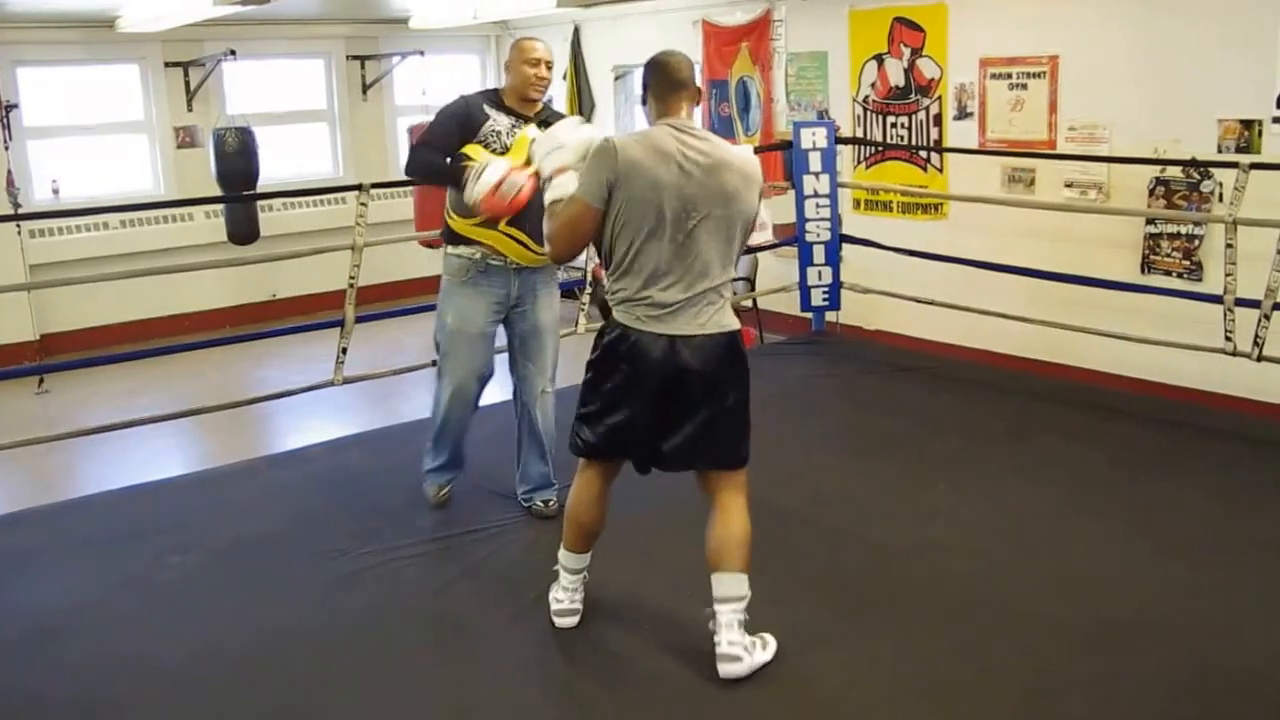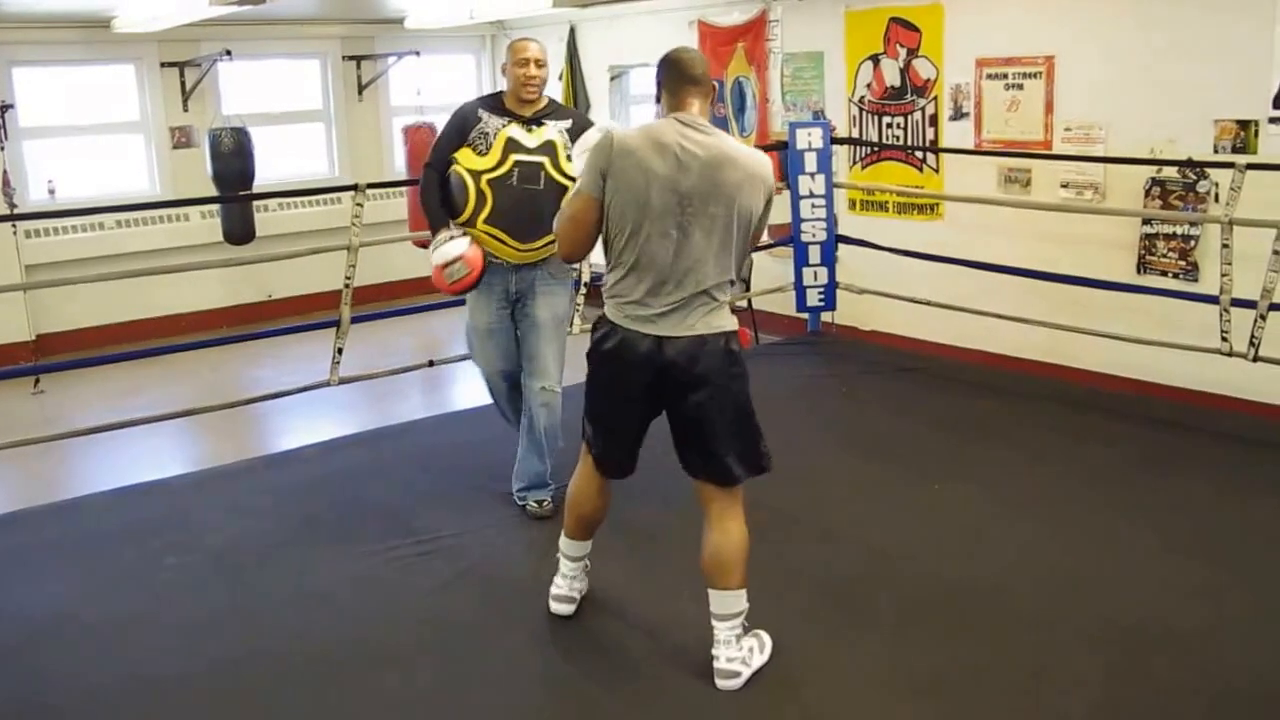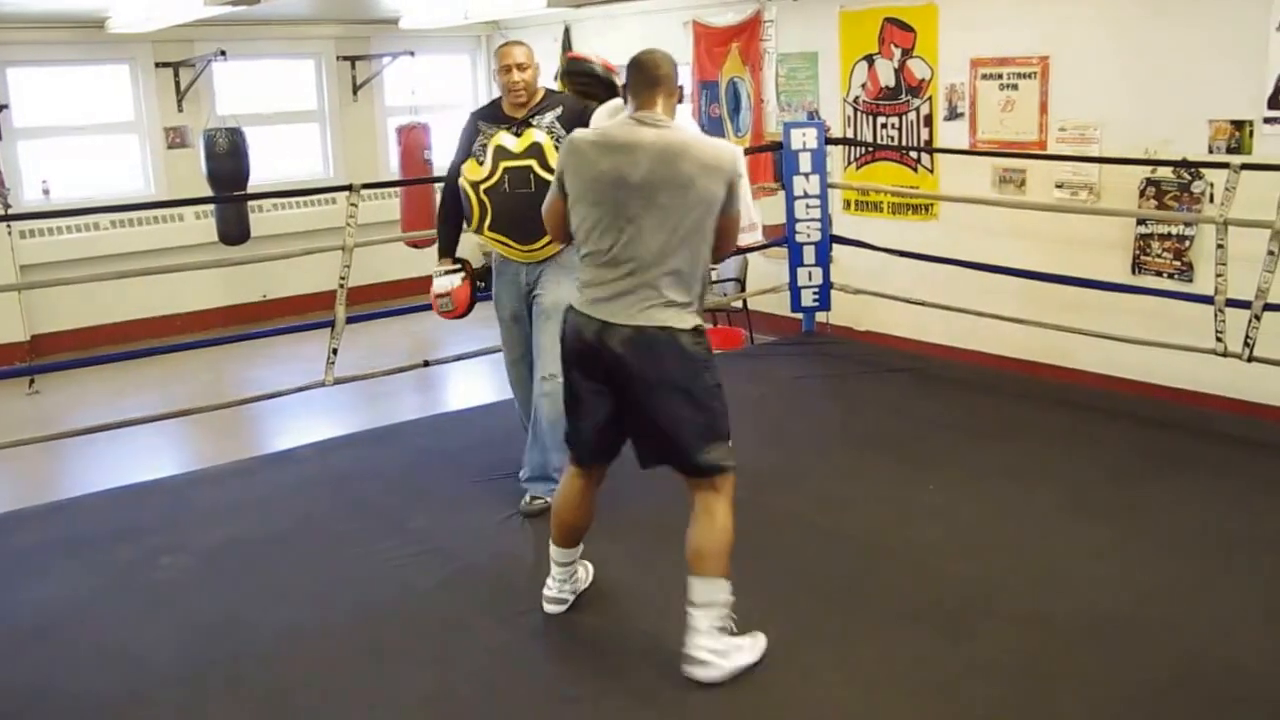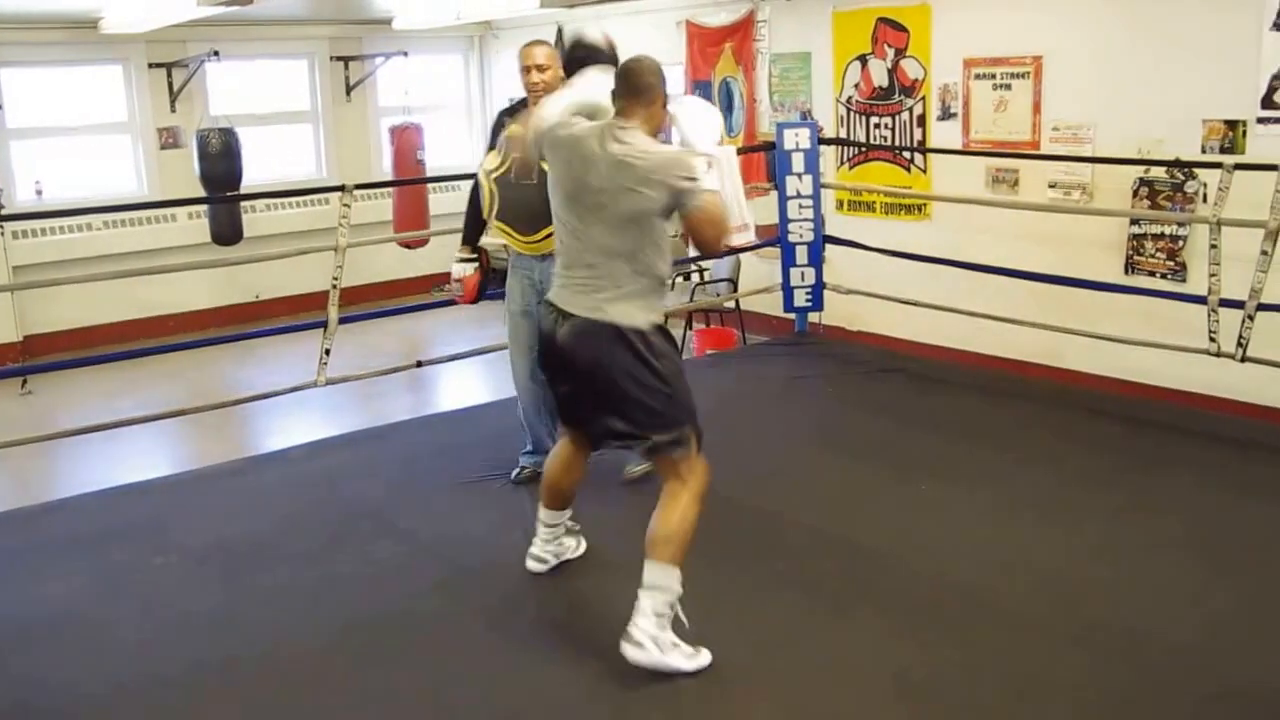
dt=0.3s
person 1, frame 1
left shoulder: (615, 154)
right shoulder: (744, 166)
left elbow: (560, 247)
left wrist: (560, 186)
left hip: (632, 340)
right hip: (711, 344)
left knee: (595, 467)
right knee: (727, 489)
left ankle: (567, 595)
right ankle: (732, 638)
person 1, frame 2
left shoulder: (615, 148)
right shoulder: (755, 167)
left elbow: (569, 247)
left wrist: (582, 187)
left hip: (624, 338)
right hip: (706, 346)
left knee: (595, 463)
right knee: (723, 498)
left ankle: (568, 582)
right ankle: (730, 648)
person 1, frame 3
left shoulder: (581, 147)
right shoulder: (717, 159)
left elbow: (557, 230)
right elbow: (722, 247)
left hip: (588, 329)
right hip: (665, 339)
left knee: (583, 467)
right knee: (713, 483)
left ankle: (561, 581)
right ankle: (708, 638)
person 1, frame 4
left shoulder: (567, 139)
right shoulder: (670, 163)
left elbow: (531, 126)
right elbow: (713, 241)
left wrist: (576, 89)
left hip: (562, 321)
right hip: (625, 333)
left knee: (576, 430)
right knee: (687, 473)
left ankle: (546, 542)
right ankle: (651, 629)
person 2, frame 1
left shoulder: (561, 128)
right shoulder: (470, 110)
right elbow: (419, 160)
right wrist: (468, 176)
left hip: (539, 275)
right hip: (474, 269)
left knee: (537, 385)
right knee: (462, 376)
left ankle: (537, 484)
right ankle: (442, 468)
person 2, frame 2
left shoulder: (572, 124)
right shoulder: (472, 116)
right elbow: (433, 173)
right wrist: (442, 230)
left hip: (548, 271)
right hip: (488, 268)
left knee: (544, 381)
right knee: (496, 368)
left ankle: (533, 483)
right ankle: (528, 440)
person 2, frame 3
left shoulder: (570, 111)
right shoulder: (479, 125)
right elbow: (456, 191)
right wrist: (446, 261)
left hip: (564, 261)
right hip: (507, 265)
left knee: (550, 371)
right knee: (522, 370)
left ankle: (542, 477)
right ankle: (546, 458)
person 2, frame 4
right shoulder: (506, 120)
right elbow: (485, 184)
right wrist: (468, 248)
right hip: (522, 261)
right knee: (526, 364)
right ankle: (539, 452)
